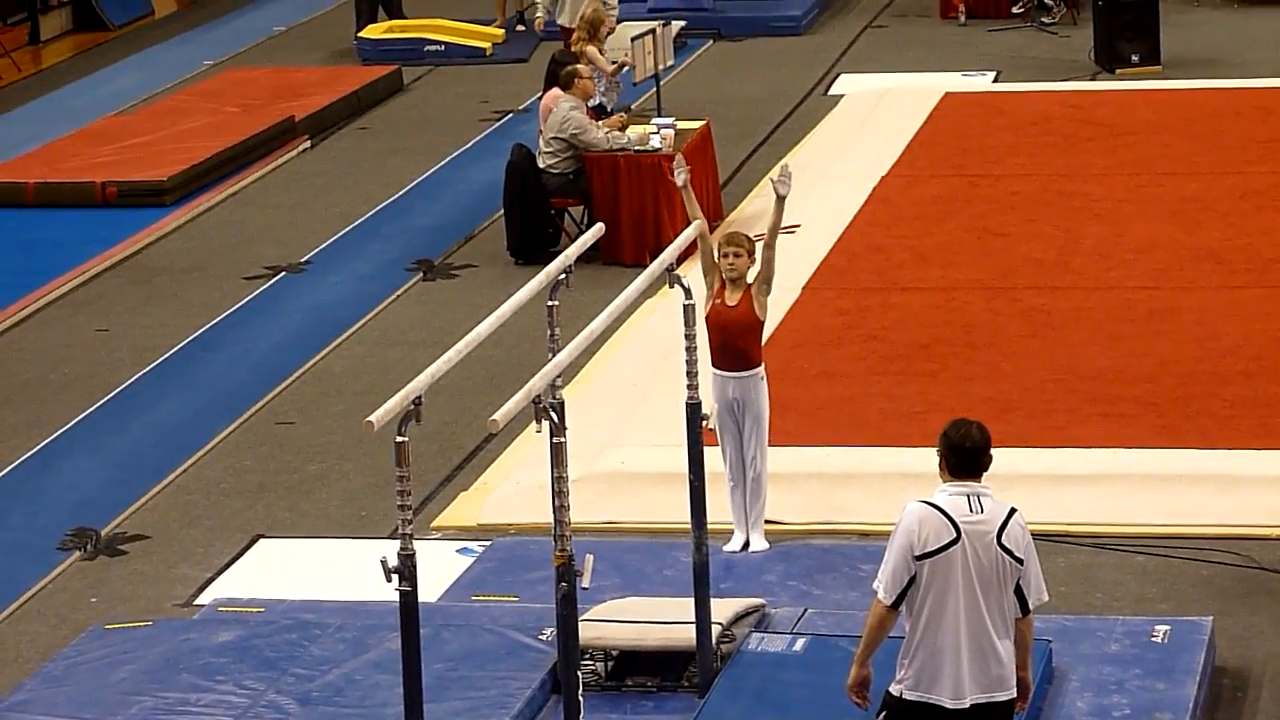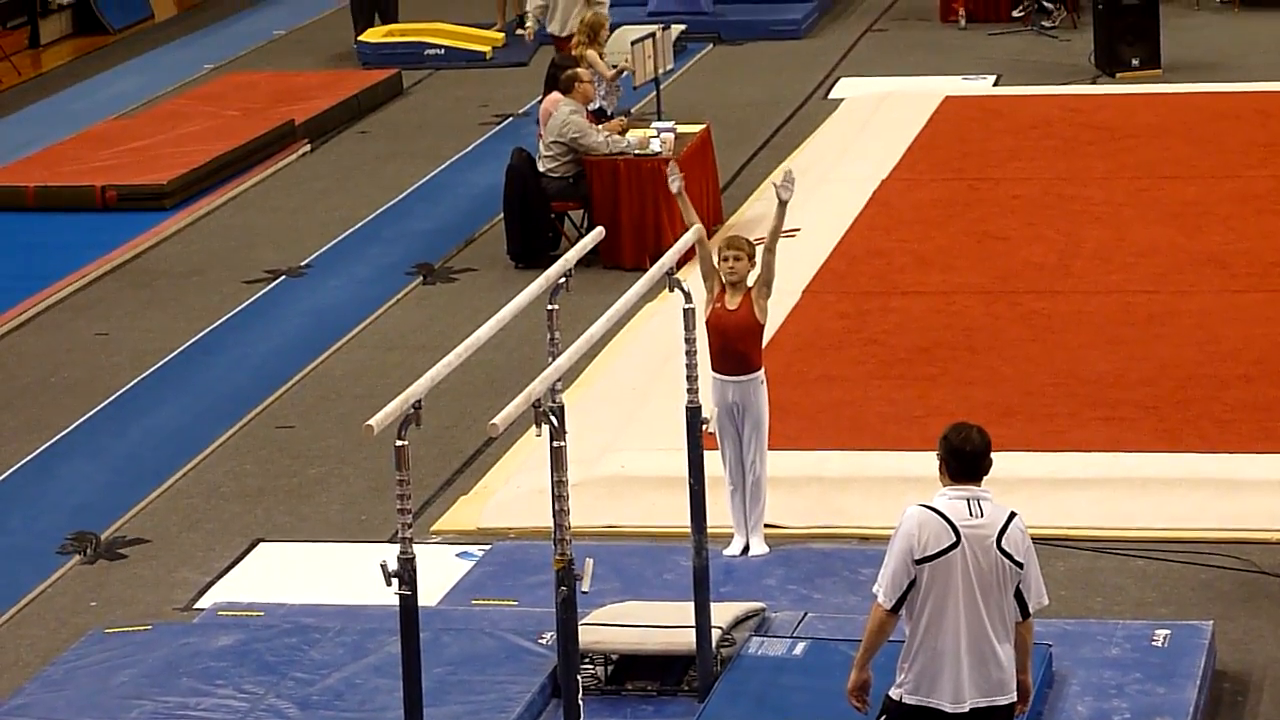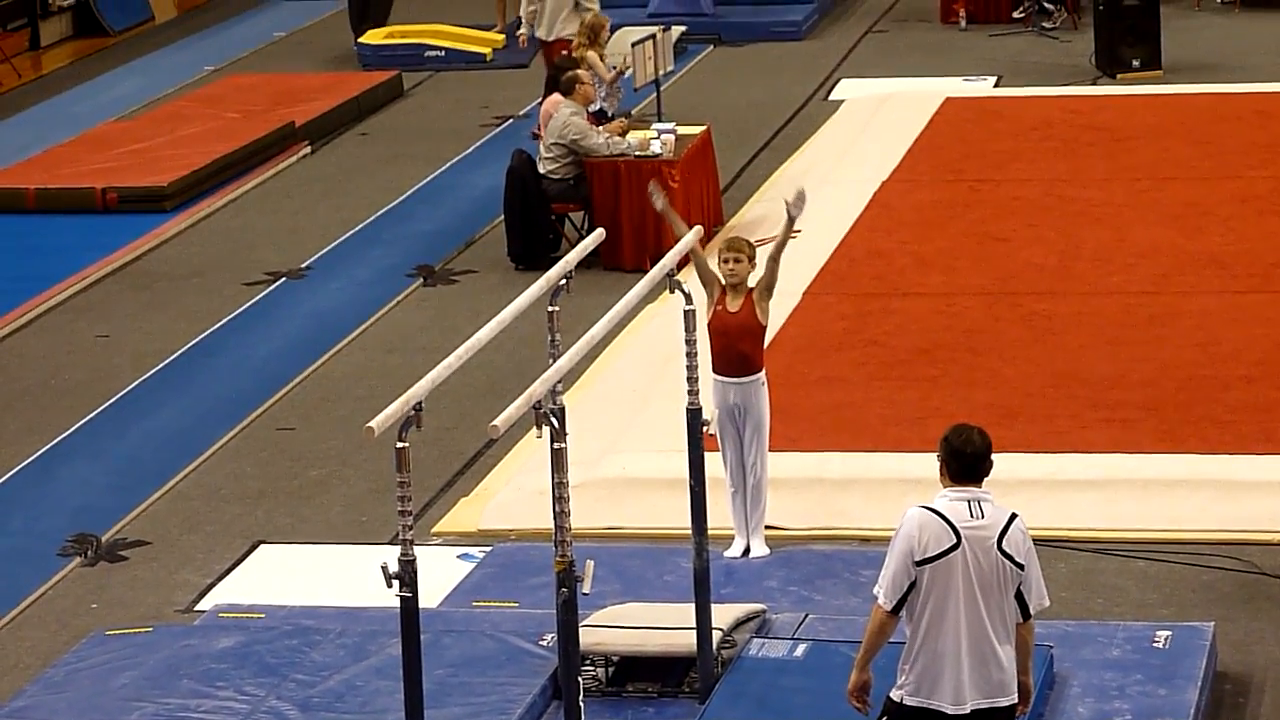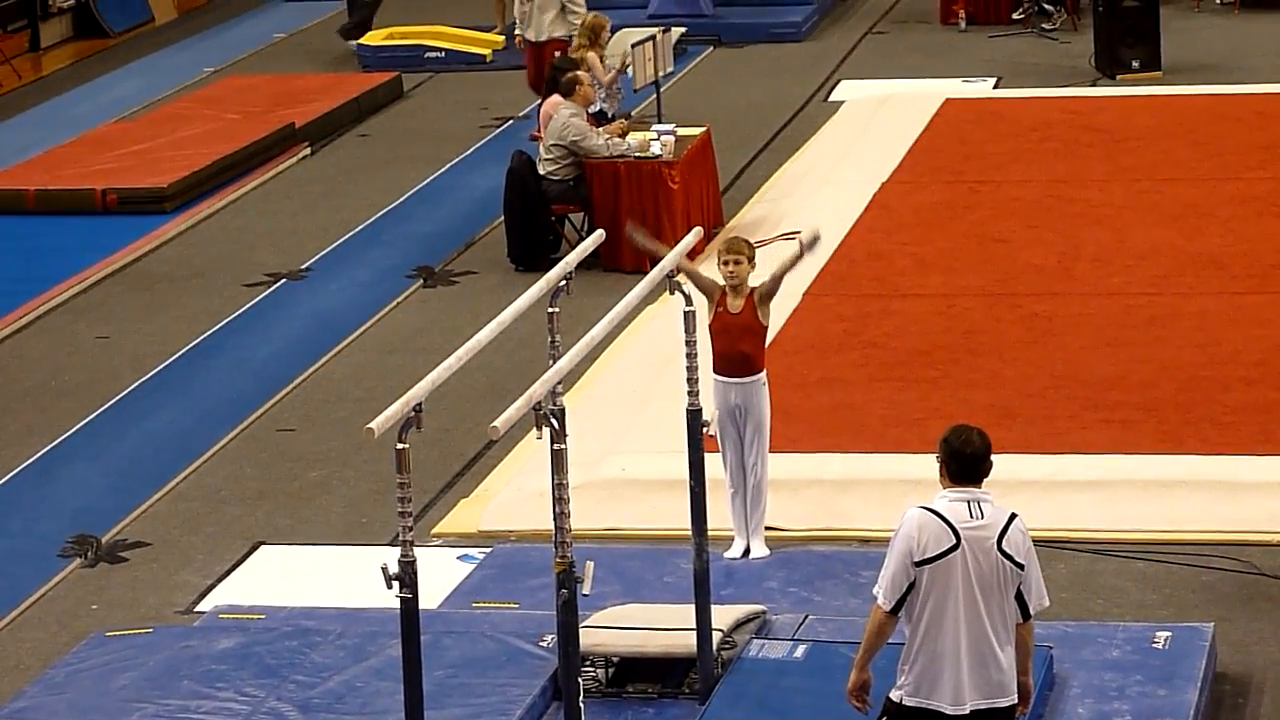
dt=0.1s
person 1, frame 1
left shoulder: (758, 292)
right shoulder: (713, 288)
left elbow: (770, 243)
right elbow: (701, 234)
left wrist: (780, 200)
right wrist: (685, 188)
left hip: (751, 383)
right hip: (721, 384)
left knee: (755, 460)
right knee: (732, 461)
left ankle: (756, 530)
right ankle: (740, 529)
person 1, frame 2
left shoulder: (758, 296)
right shoulder: (713, 291)
left elbow: (770, 247)
right elbow: (700, 240)
left wrist: (782, 205)
right wrist: (680, 194)
left hip: (751, 387)
right hip: (721, 387)
left knee: (754, 464)
right knee: (731, 465)
left ankle: (756, 534)
right ankle: (739, 533)
person 1, frame 3
left shoulder: (762, 295)
right shoulder: (712, 290)
left elbow: (775, 256)
right elbow: (693, 250)
left wrist: (790, 221)
right wrist: (667, 212)
left hip: (752, 389)
right hip: (722, 388)
left knee: (755, 464)
right knee: (732, 467)
left ankle: (756, 533)
right ankle: (740, 532)
person 1, frame 4
left shoulder: (761, 298)
right shoulder: (713, 295)
left elbow: (778, 275)
right elbow: (685, 266)
left wrist: (799, 253)
right wrist: (650, 245)
left hip: (753, 388)
right hip: (722, 389)
left knee: (756, 466)
right knee: (733, 468)
left ankle: (756, 536)
right ankle: (739, 535)
person 2, frame 1
left shoulder: (918, 517)
right shoulder: (1012, 523)
left elbow: (888, 604)
right elbow: (1023, 612)
left wrist: (860, 663)
right wrist: (1022, 669)
left hip: (925, 686)
right hip: (993, 686)
person 2, frame 2
left shoulder: (918, 521)
right shoulder: (1012, 527)
left elbow: (888, 608)
right elbow: (1023, 616)
left wrist: (860, 667)
right wrist: (1022, 673)
left hip: (924, 690)
right hip: (993, 690)
person 2, frame 3
left shoulder: (918, 523)
right shoulder: (1013, 528)
left elbow: (888, 610)
right elbow: (1024, 616)
left wrist: (861, 668)
right wrist: (1023, 674)
left hip: (926, 691)
right hip: (994, 691)
person 2, frame 4
left shoulder: (918, 523)
right shoulder: (1013, 528)
left elbow: (887, 610)
right elbow: (1024, 617)
left wrist: (861, 667)
right wrist: (1023, 674)
left hip: (925, 691)
right hip: (994, 691)
